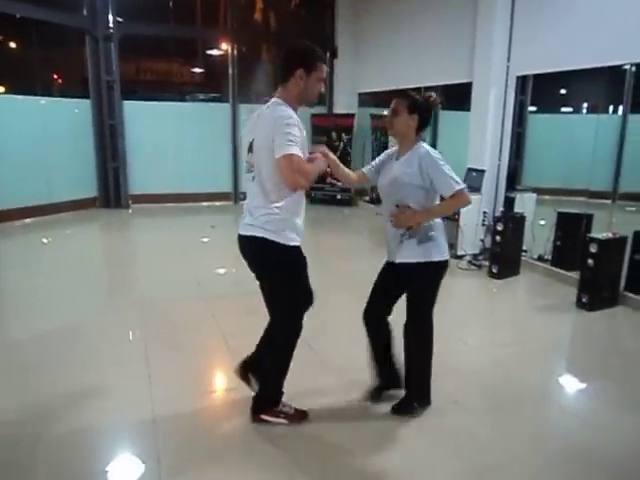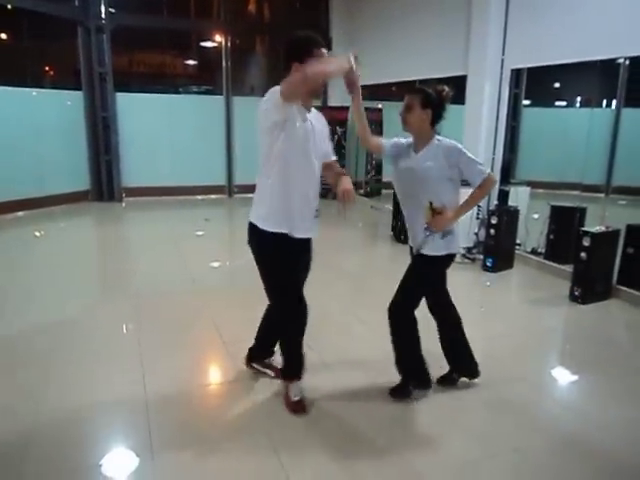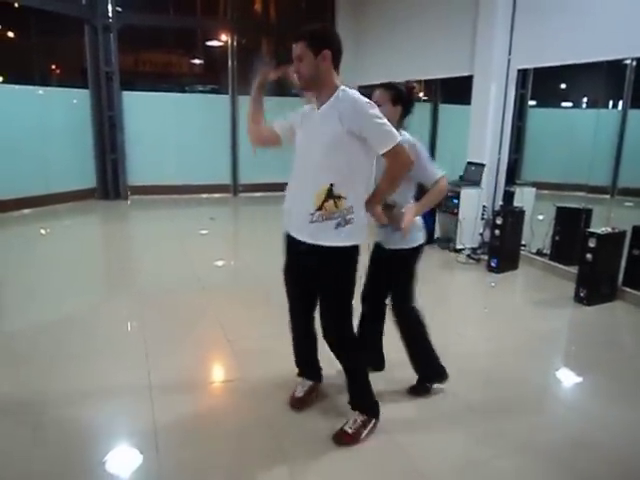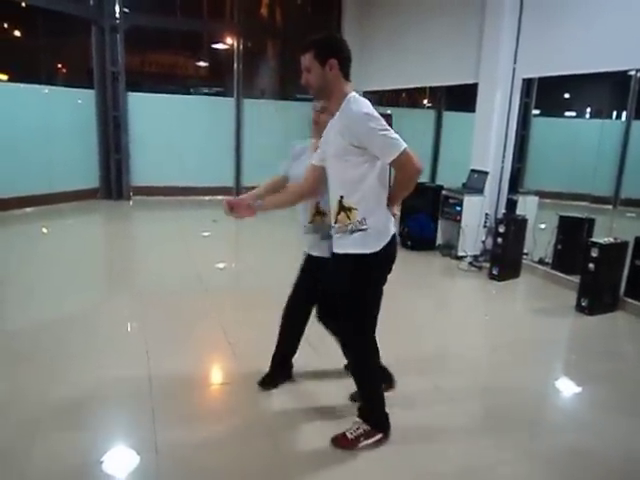
dt=0.5s
person 1, frame 1
left shoulder: (266, 114)
right shoulder: (285, 119)
right elbow: (295, 179)
right wrist: (318, 163)
left hip: (255, 235)
right hip: (275, 241)
left knee: (298, 304)
right knee: (289, 322)
left ankle: (254, 366)
right ankle: (267, 404)
person 1, frame 2
left shoulder: (318, 120)
right shoulder: (277, 108)
left elbow: (329, 164)
right elbow: (306, 75)
left wrist: (342, 180)
right wrist: (343, 64)
left hip: (302, 232)
right hip: (270, 231)
left knee: (285, 303)
right knee: (293, 307)
left ankle: (258, 354)
right ankle: (292, 375)
person 1, frame 3
left shoulder: (355, 107)
right shoulder: (304, 114)
left elbow: (402, 160)
right elbow: (260, 138)
left wrist: (373, 201)
right wrist: (259, 89)
left hip: (338, 242)
right hip: (298, 237)
left knee: (336, 326)
right knee: (299, 315)
left ankle: (365, 407)
right ankle: (308, 376)
person 1, frame 4
left shoulder: (358, 115)
right shoulder: (335, 122)
left elbow: (411, 167)
right elbow: (310, 183)
left wrist: (387, 205)
right wrist: (259, 205)
left hip: (367, 248)
right hip: (348, 245)
left knee: (355, 330)
right knee: (337, 318)
left ankle: (375, 421)
right ankle: (372, 379)
person 2, frame 1
left shoulder: (426, 157)
right shoulder: (388, 158)
left elbow: (462, 197)
right elbow: (352, 180)
left wrist: (419, 216)
right wrist: (328, 157)
left hip: (426, 256)
right hip: (398, 255)
left knee: (417, 324)
right knee: (373, 314)
left ankle: (418, 395)
right ankle: (388, 378)
person 2, frame 2
left shoulder: (448, 150)
right shoulder: (401, 147)
left elbow: (487, 182)
right elbow: (368, 140)
left wrist: (455, 212)
right wrist: (356, 97)
left hip: (438, 248)
right hip: (420, 246)
left knee: (399, 308)
right knee: (440, 305)
left ankle: (415, 378)
right ankle: (463, 366)
person 2, frame 3
left shoulder: (407, 146)
left elbow: (440, 185)
left wrist: (412, 211)
left hip: (403, 240)
right hip: (384, 237)
left knee: (402, 306)
right knee: (371, 298)
left ankle: (431, 372)
right ankle: (371, 357)
person 2, frame 4
right shoulder: (302, 151)
right elbow: (279, 182)
right wrist: (248, 199)
left hip: (330, 247)
right hip: (318, 245)
left knee: (296, 309)
left ankle: (281, 368)
